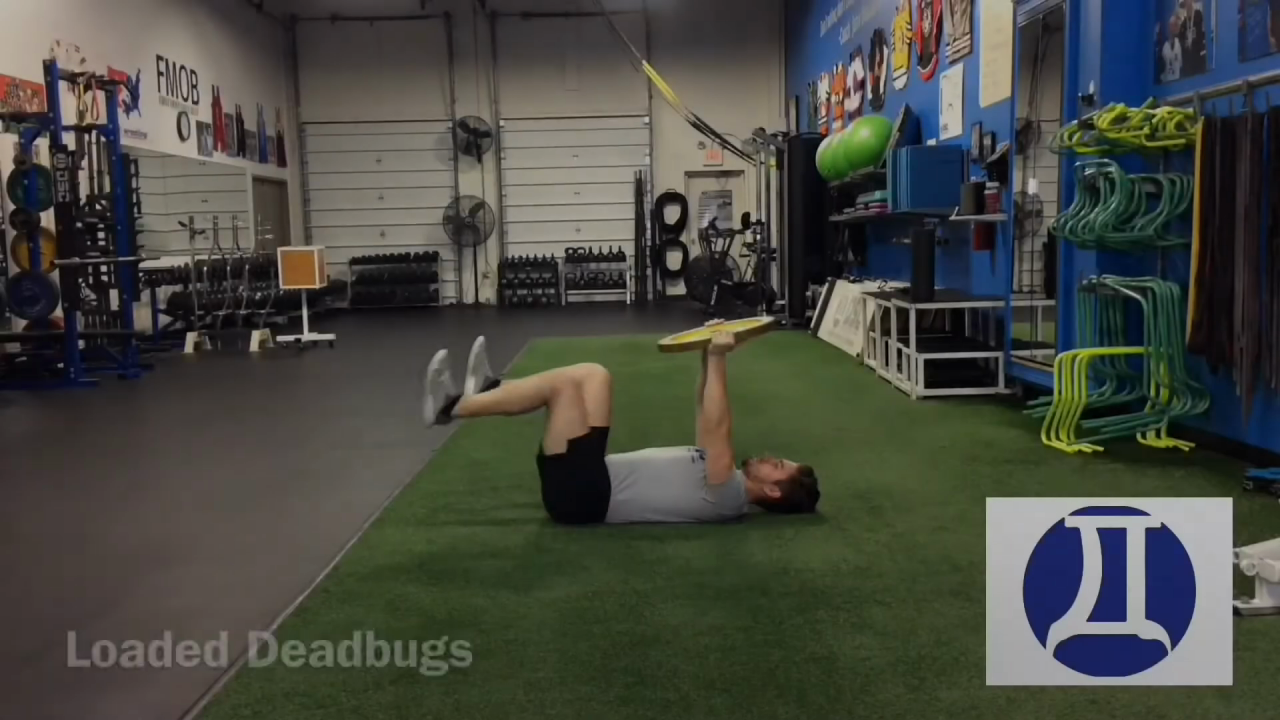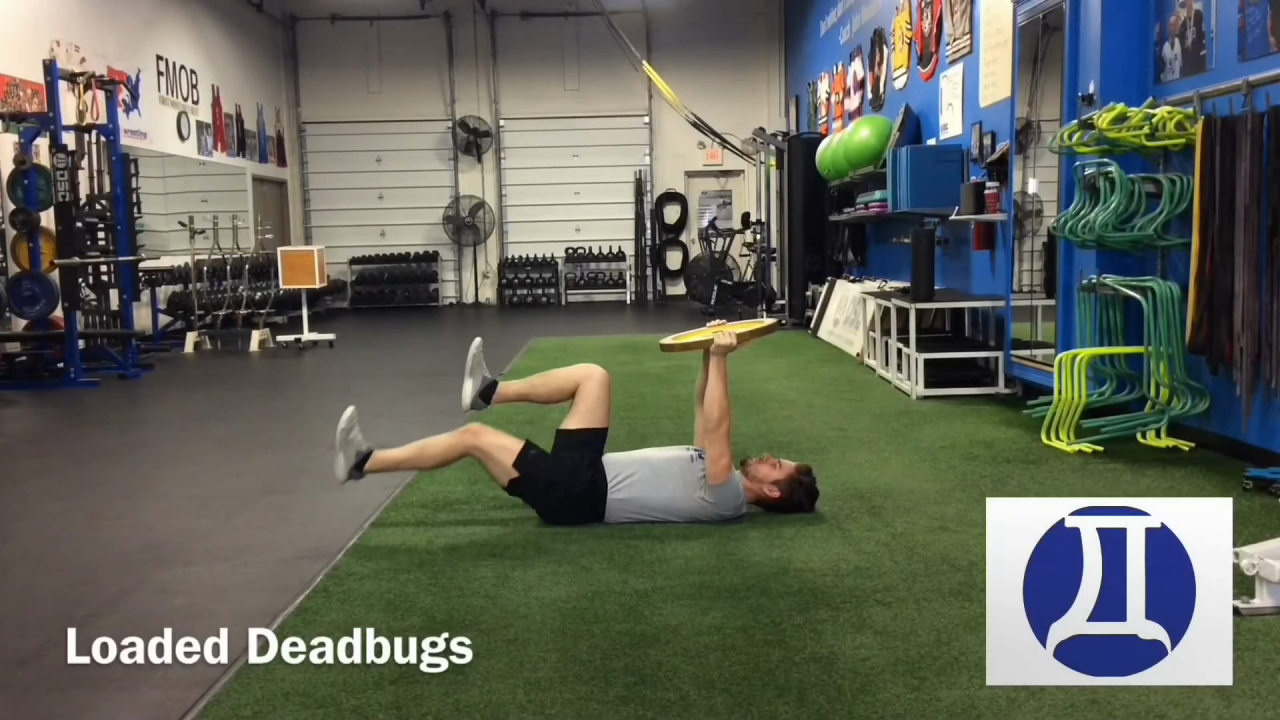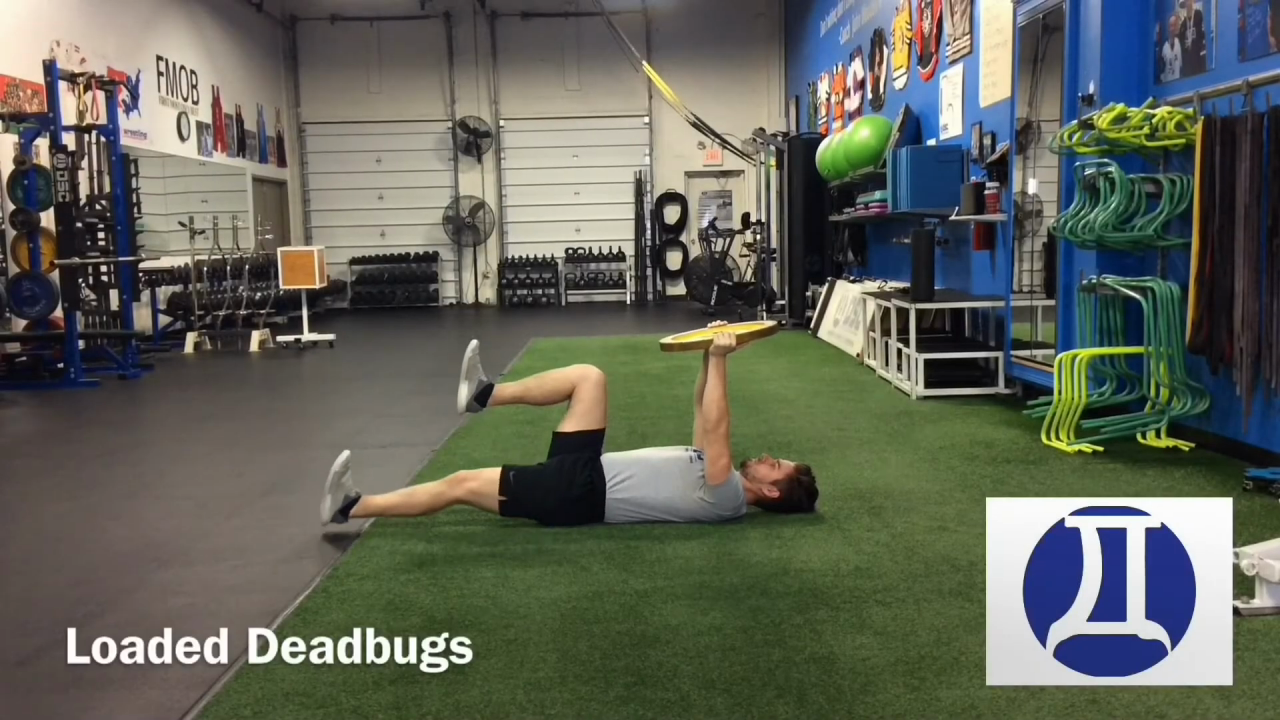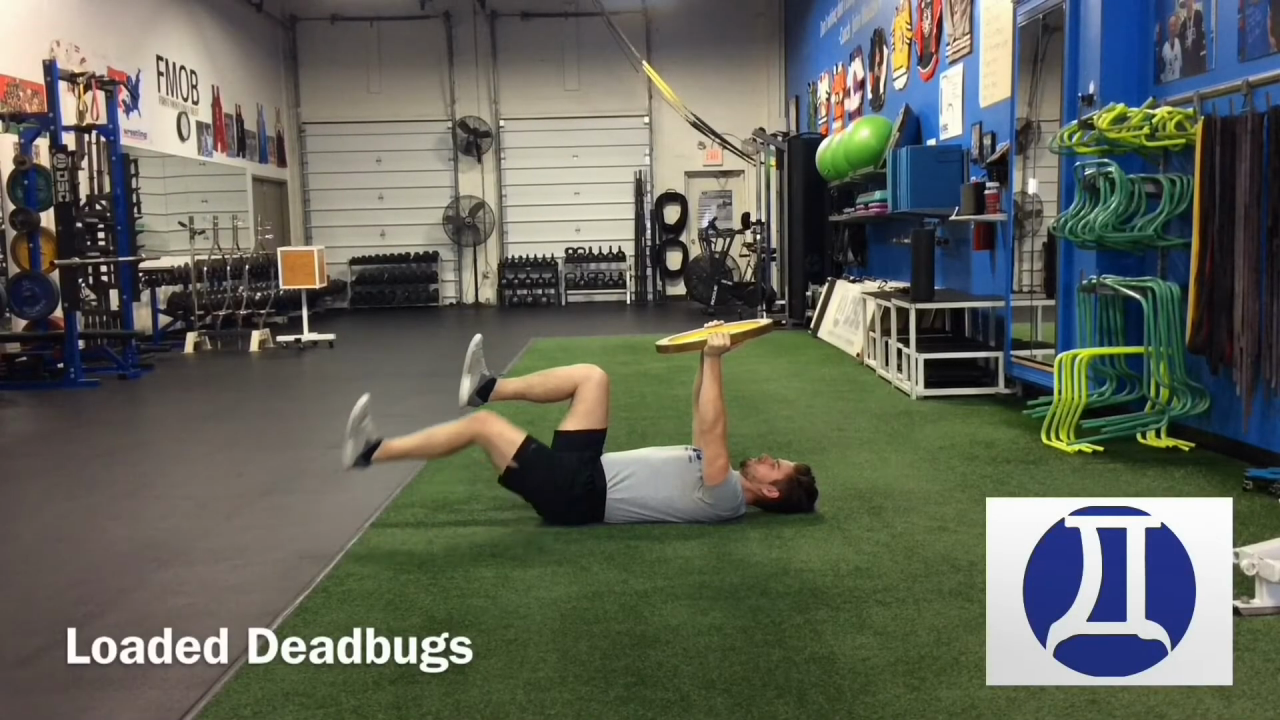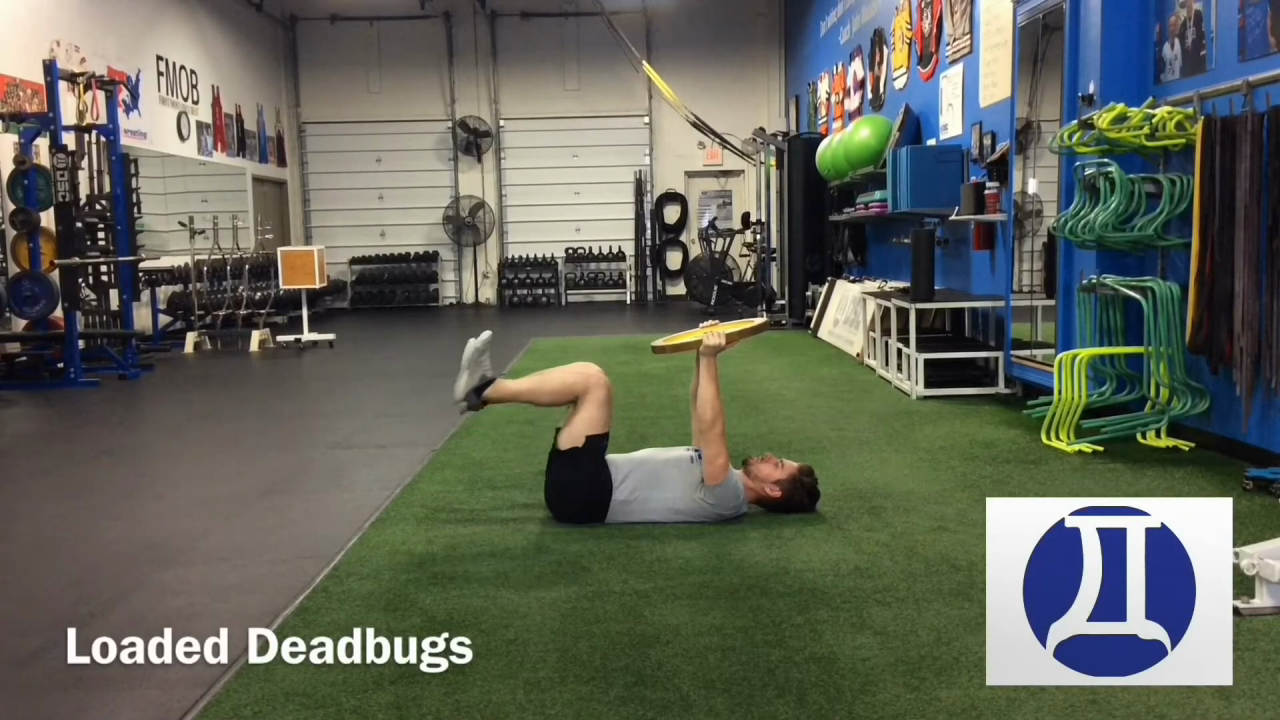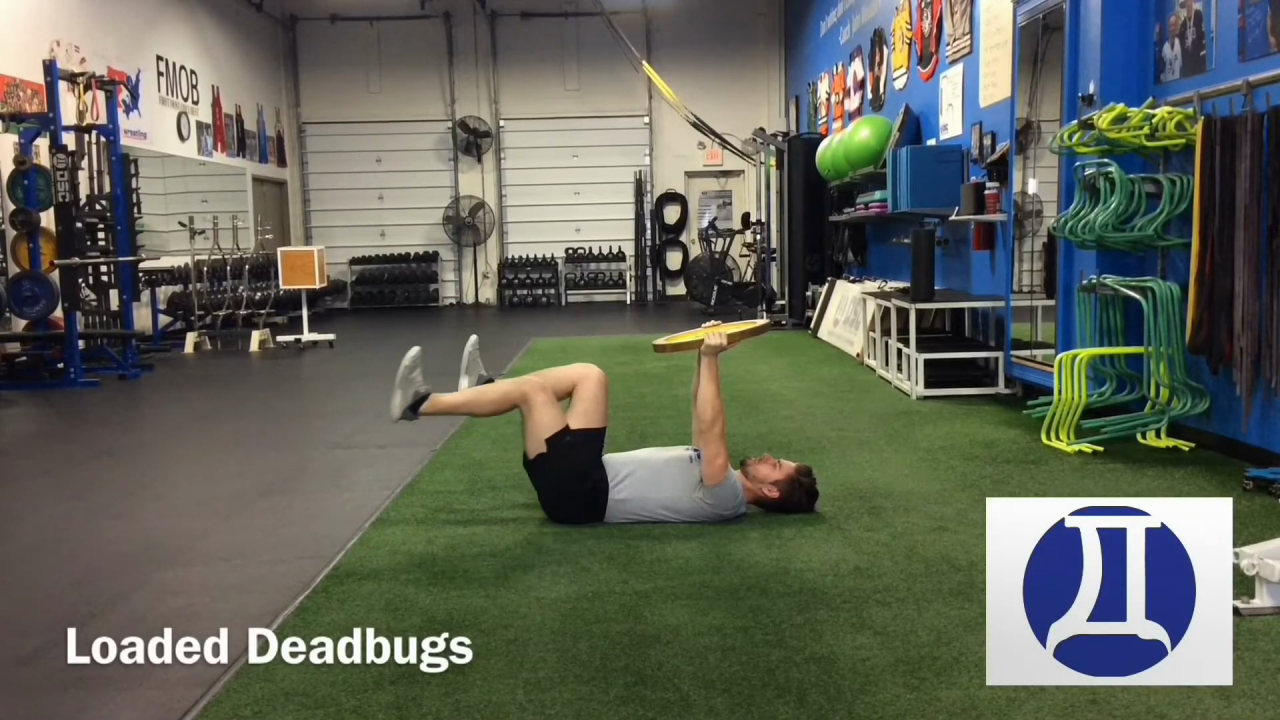
dt=0.7s
person 1, frame 1
left shoulder: (727, 497)
right shoulder: (724, 482)
left elbow: (716, 430)
right elbow: (707, 417)
left wrist: (716, 359)
right wrist: (708, 360)
left hip: (583, 495)
right hip: (596, 478)
left knee: (564, 383)
right knee: (593, 376)
left ankle: (452, 406)
right ankle: (489, 391)
person 1, frame 2
left shoulder: (726, 496)
right shoulder: (722, 477)
left elbow: (717, 430)
right elbow: (704, 414)
left wrist: (719, 359)
right wrist: (708, 357)
left hip: (579, 494)
right hip: (586, 471)
left knee: (474, 436)
right knee: (592, 375)
left ankle: (365, 462)
right ankle: (490, 391)
person 1, frame 3
left shoulder: (725, 497)
right shoulder: (723, 478)
left elbow: (715, 430)
right elbow: (704, 416)
left wrist: (718, 361)
right wrist: (709, 360)
left hip: (580, 494)
right hip: (586, 469)
left knee: (463, 484)
right knee: (588, 376)
left ankle: (352, 506)
right ankle: (487, 394)
person 1, frame 4
left shoulder: (725, 498)
right shoulder: (724, 480)
left elbow: (711, 431)
right elbow: (705, 427)
left wrist: (713, 361)
right wrist: (706, 358)
left hip: (579, 496)
right hip: (587, 473)
left knee: (485, 424)
right knee: (592, 376)
left ankle: (374, 451)
right ankle: (487, 387)
person 1, frame 5
left shoulder: (726, 496)
right shoulder: (727, 479)
left elbow: (710, 431)
right elbow: (704, 423)
left wrist: (709, 361)
right wrist: (704, 359)
left hip: (583, 495)
right hip: (597, 479)
left knee: (593, 383)
right knee: (588, 374)
left ankle: (484, 389)
right ankle: (491, 390)
person 1, frame 6
left shoulder: (725, 497)
right shoulder: (724, 480)
left elbow: (711, 431)
right elbow: (704, 423)
left wrist: (710, 360)
right wrist: (703, 358)
left hip: (579, 494)
right hip: (590, 474)
left knee: (532, 390)
right knee: (589, 375)
left ankle: (420, 403)
right ankle: (486, 389)
